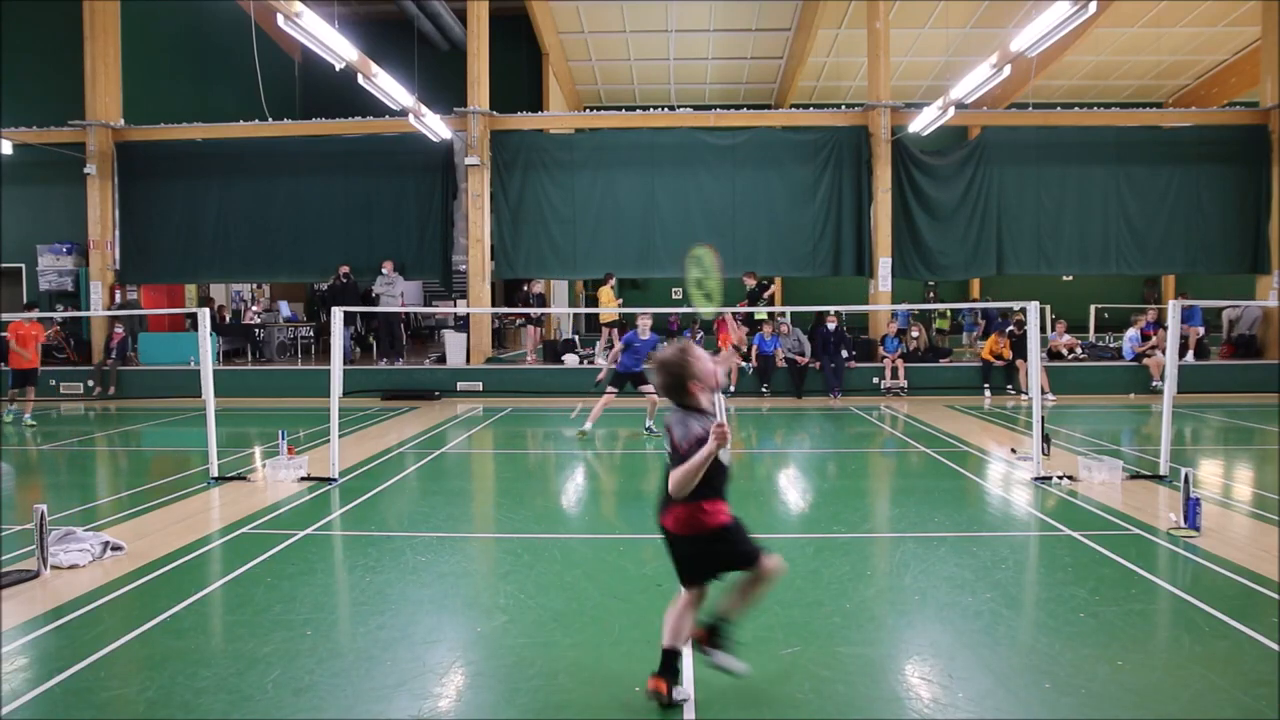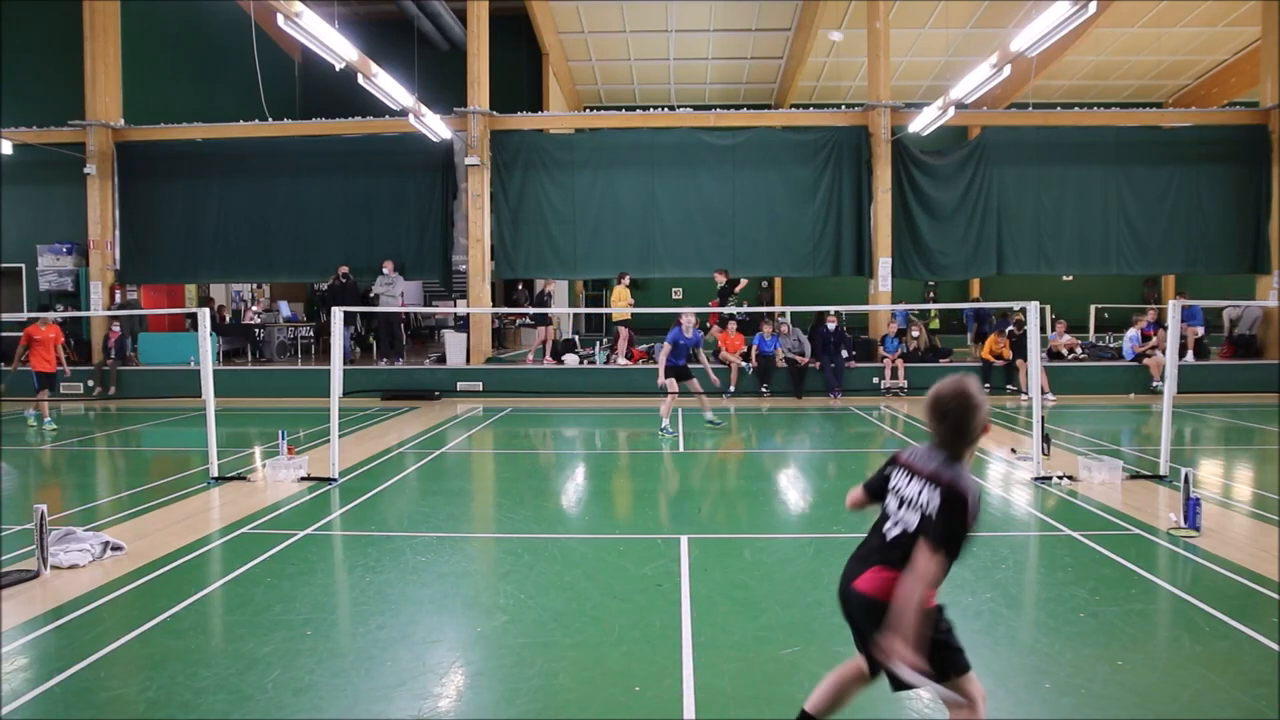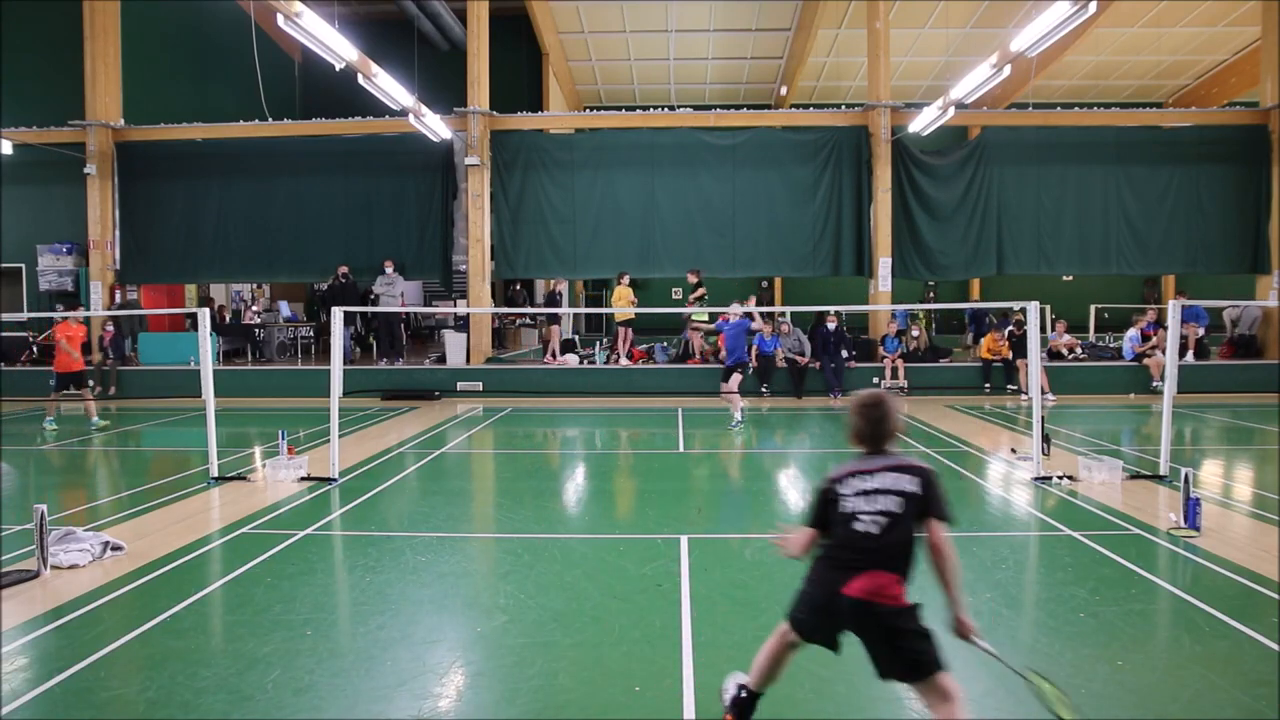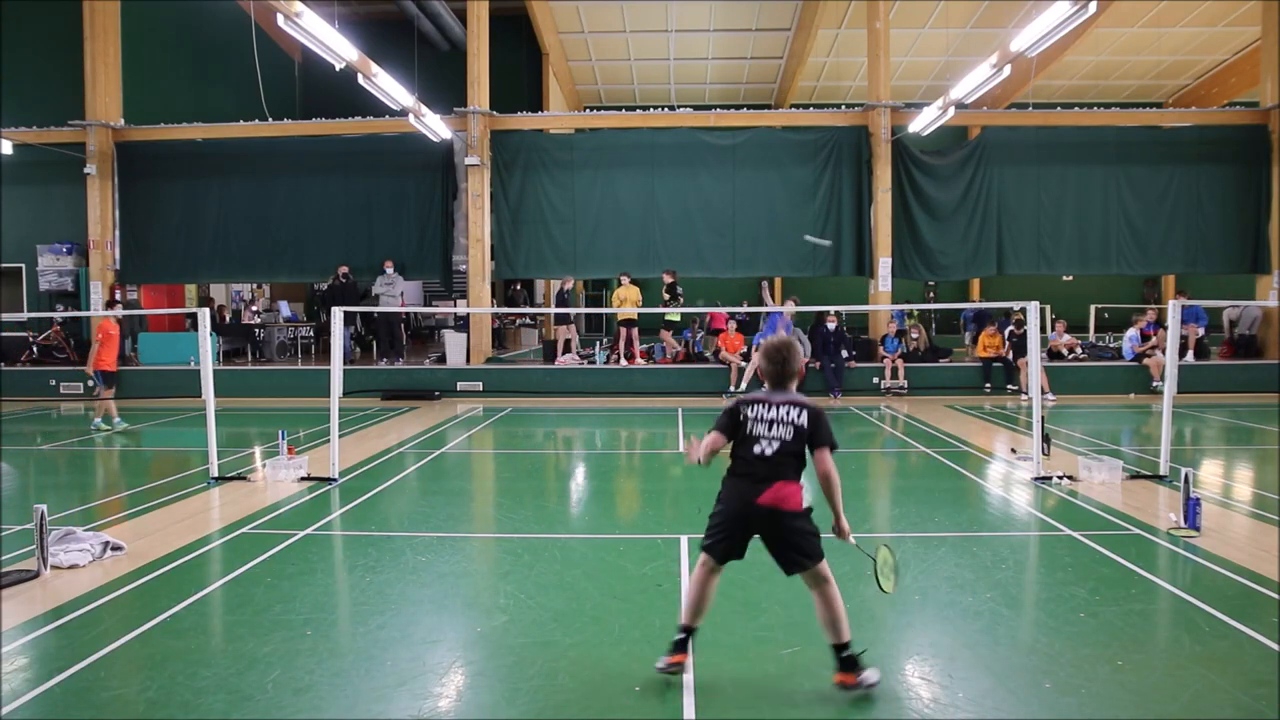
dt=0.5s
person 1, frame 1
left shoulder: (683, 409)
right shoulder: (695, 430)
right elbow: (677, 488)
right wrist: (709, 450)
left hip: (679, 518)
right hip: (699, 519)
left knee: (692, 593)
right knee: (768, 567)
left ankle: (665, 677)
right ankle: (712, 632)
person 1, frame 2
left shoulder: (903, 459)
right shoulder: (961, 494)
left elbow: (853, 501)
right elbow: (924, 570)
right wrist: (905, 639)
left hip: (858, 585)
right hip: (893, 598)
left knee: (865, 667)
person 1, frame 3
left shoulder: (837, 480)
right shoulder: (919, 476)
left elbow: (803, 546)
right elbow: (938, 542)
left wrist: (790, 543)
right wrist: (958, 610)
left hip: (828, 584)
right hip: (882, 598)
left knee: (787, 635)
person 1, frame 4
left shoulder: (742, 405)
right shoulder: (811, 412)
left elbow: (710, 446)
right elbow: (825, 468)
left wrist: (696, 453)
right wrist: (839, 517)
left hip: (737, 497)
right hip: (782, 503)
left knee: (708, 566)
right knee: (821, 580)
left ankle: (679, 649)
right ankle: (847, 666)
